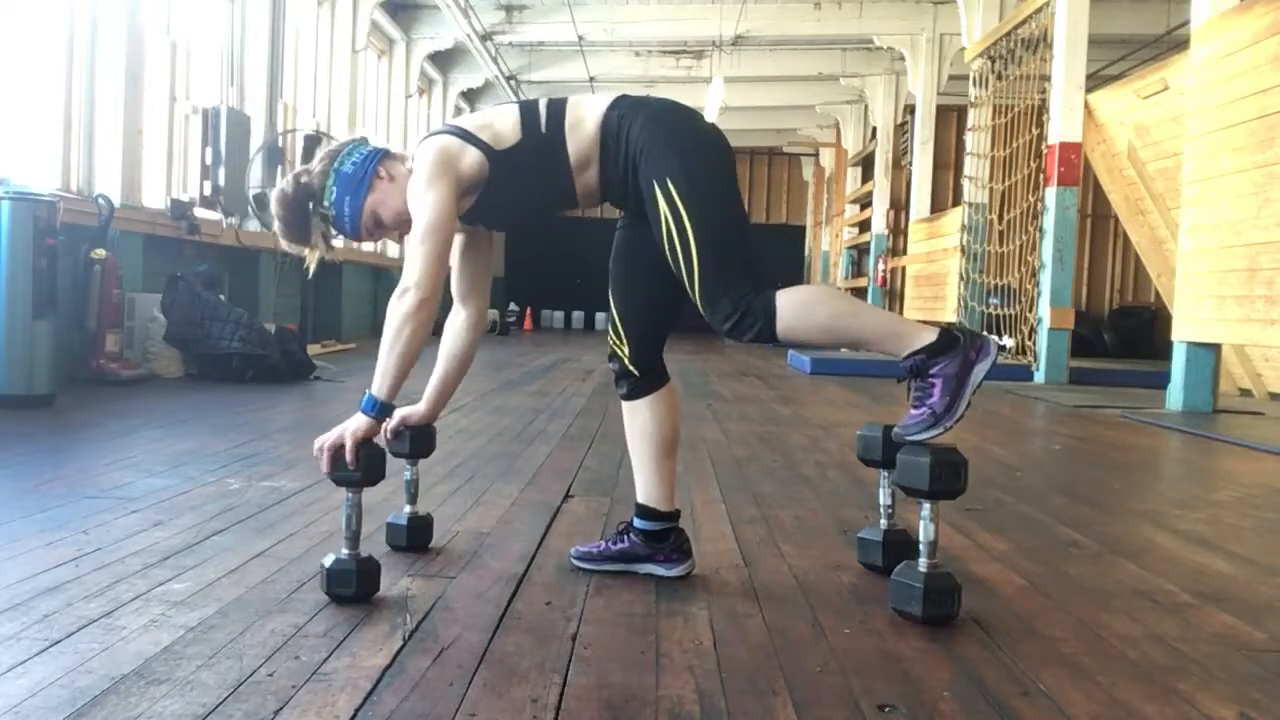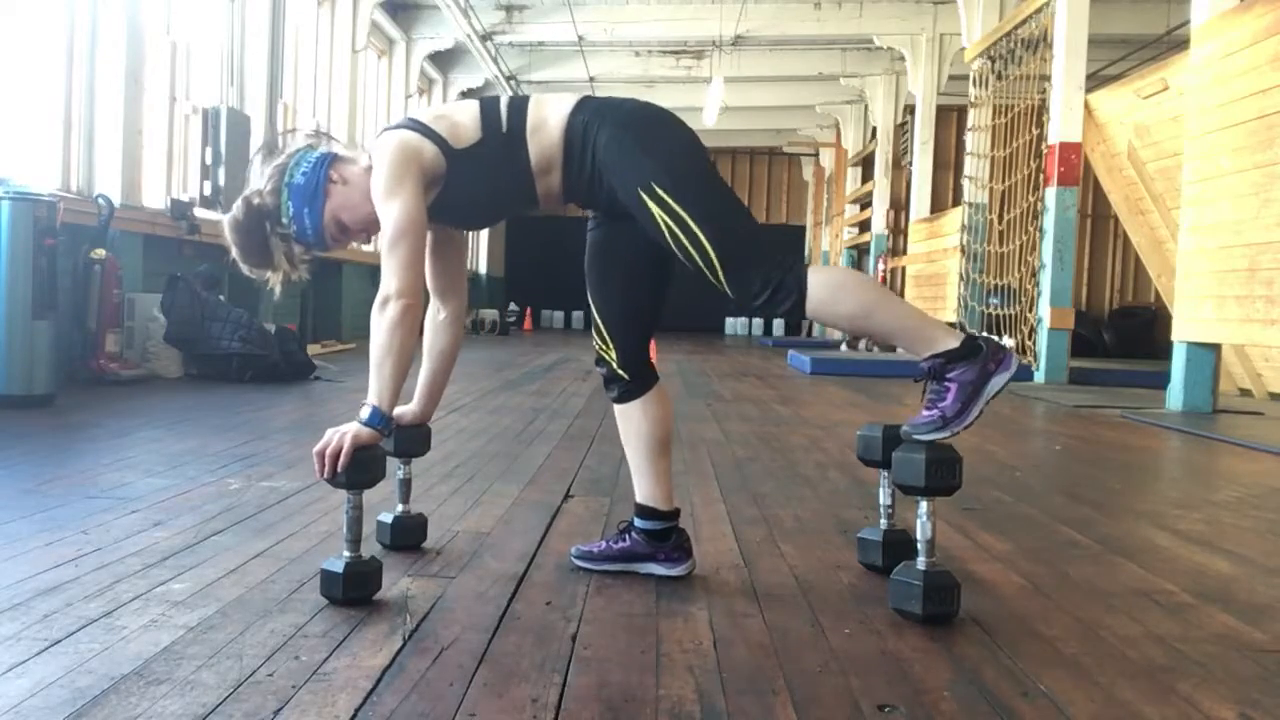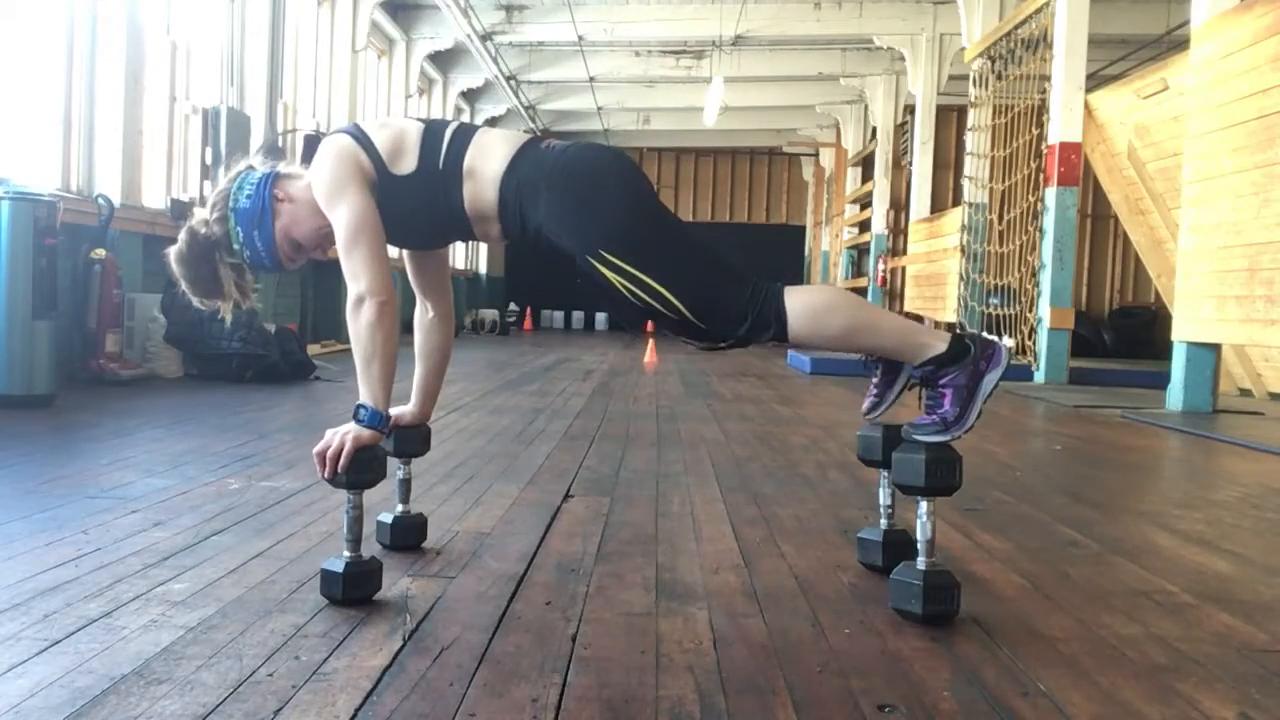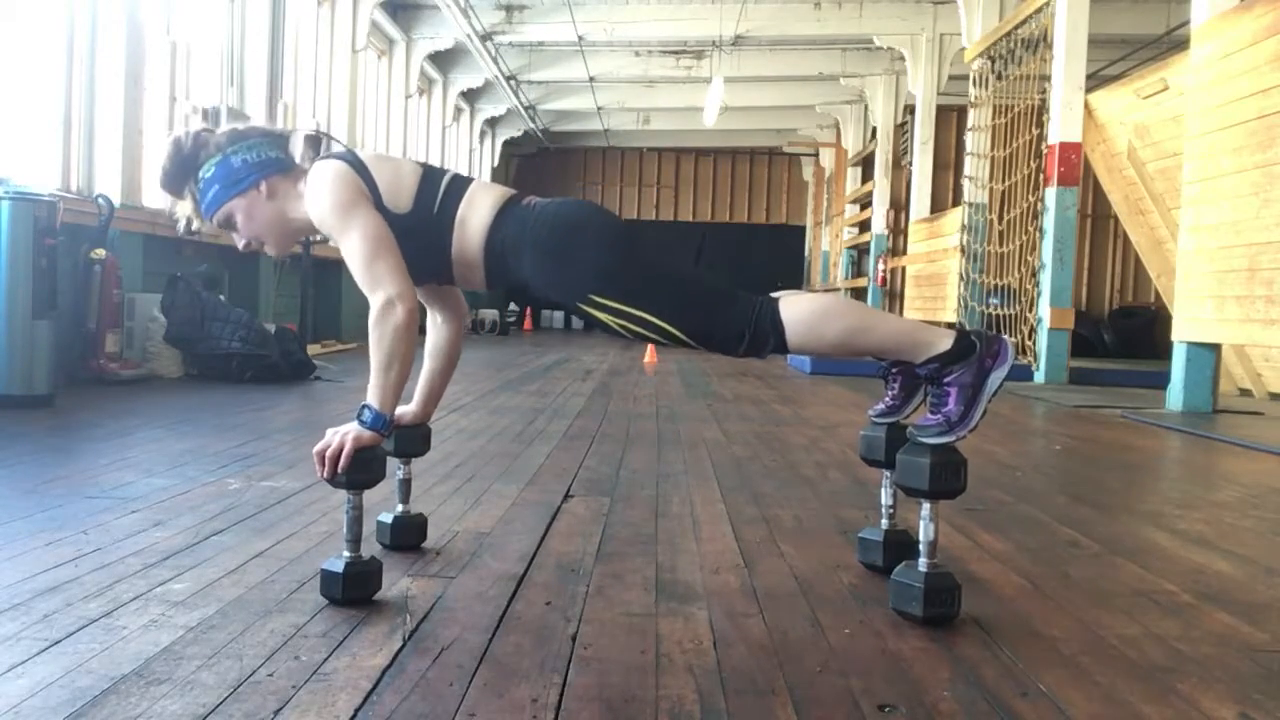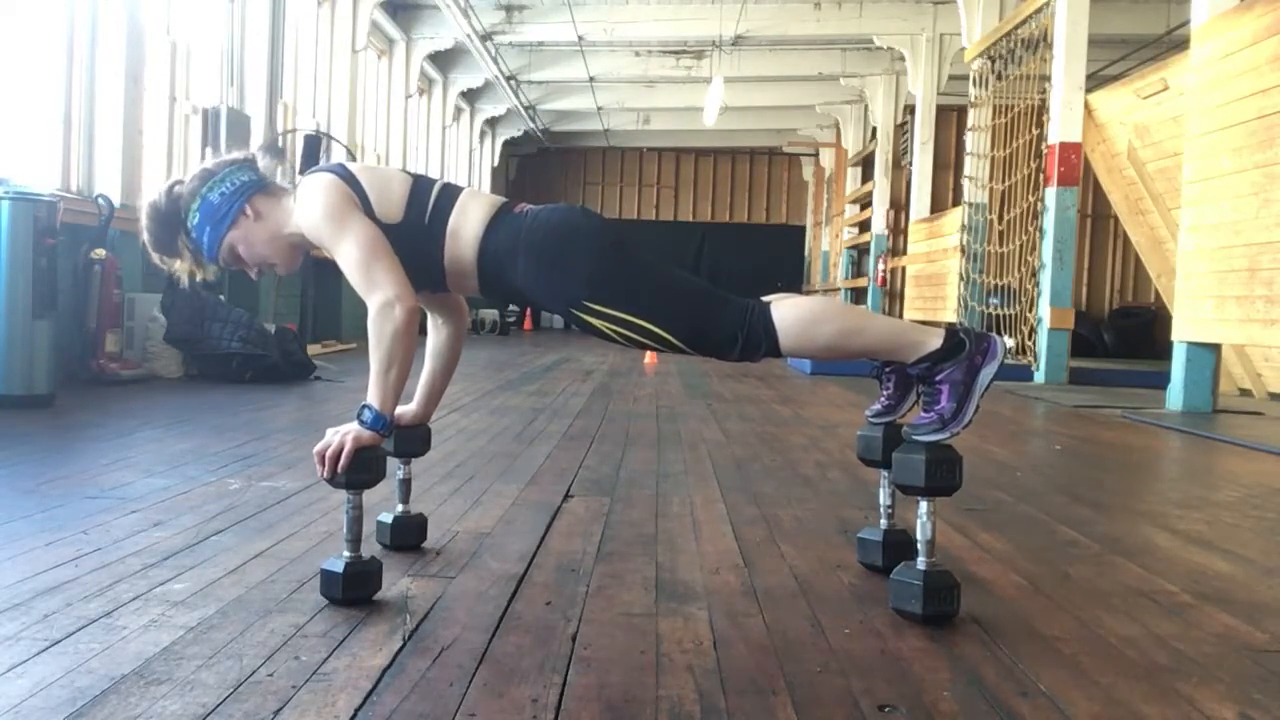
dt=1s
person 1, frame 1
left shoulder: (436, 162)
right shoulder: (460, 198)
left elbow: (415, 296)
right elbow: (468, 309)
left wrist: (372, 408)
right wrist: (426, 410)
left hip: (664, 149)
right hip: (645, 183)
left knee: (739, 311)
right knee: (633, 360)
left ankle: (939, 350)
right ankle: (658, 532)
person 1, frame 2
left shoulder: (395, 159)
right shoulder: (430, 193)
left elbow: (398, 299)
right elbow: (446, 306)
left wrist: (374, 416)
right wrist: (419, 409)
left hip: (630, 148)
right hip: (616, 188)
left knee: (764, 284)
right knee: (620, 362)
left ankle: (962, 357)
right ankle: (656, 532)
person 1, frame 3
left shoulder: (335, 168)
right shoulder: (388, 195)
left elbow: (371, 300)
right elbow: (435, 304)
left wrist: (370, 415)
right wrist: (418, 409)
left hip: (577, 195)
right hip: (575, 194)
left knee: (745, 312)
right knee: (716, 315)
left ankle: (950, 354)
right ankle: (896, 340)
person 1, frame 4
left shoulder: (329, 186)
right shoulder: (360, 197)
left elbow: (392, 305)
right elbow: (446, 308)
left wrist: (374, 417)
right wrist: (419, 410)
left hip: (561, 251)
right hip: (560, 243)
left knee: (751, 326)
right knee: (745, 318)
left ankle: (953, 349)
right ankle: (911, 358)
person 1, frame 5
left shoulder: (320, 198)
right shoulder: (350, 207)
left elbow: (392, 306)
right elbow: (447, 312)
left wrist: (373, 417)
right wrist: (418, 411)
left hip: (557, 258)
right hip: (552, 248)
left knee: (742, 331)
right knee: (736, 324)
left ankle: (945, 349)
right ankle: (906, 354)
